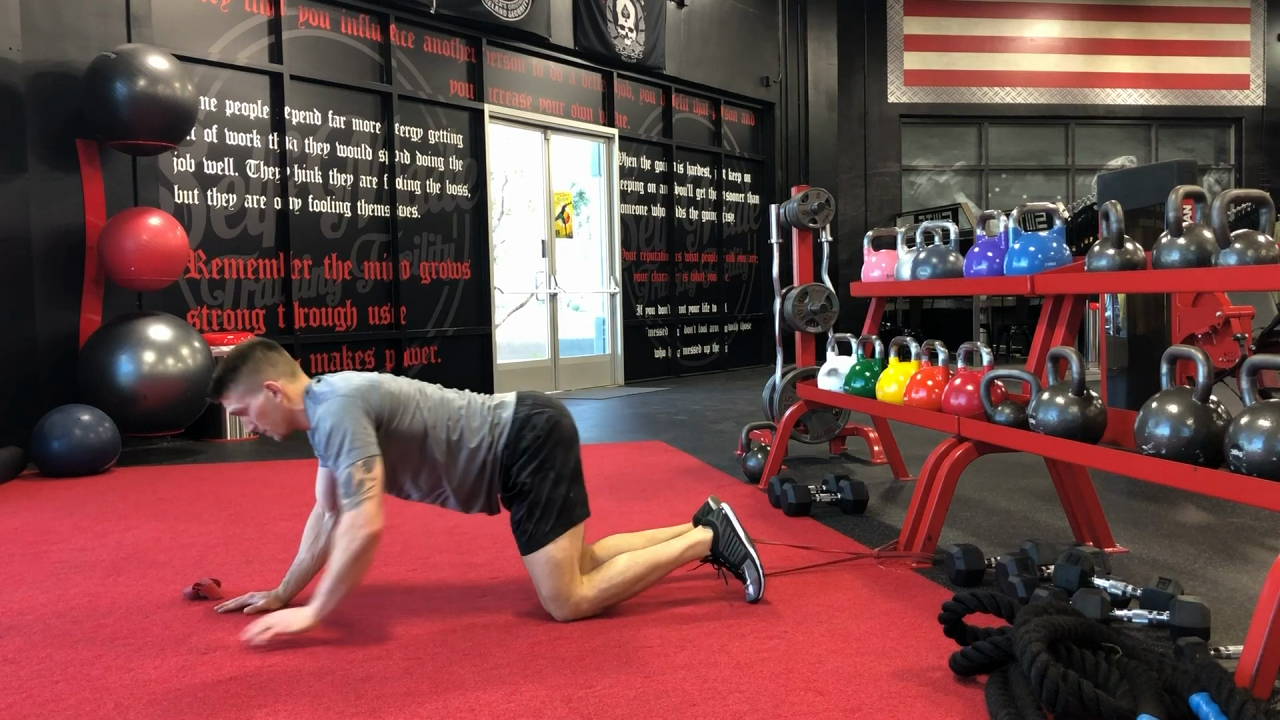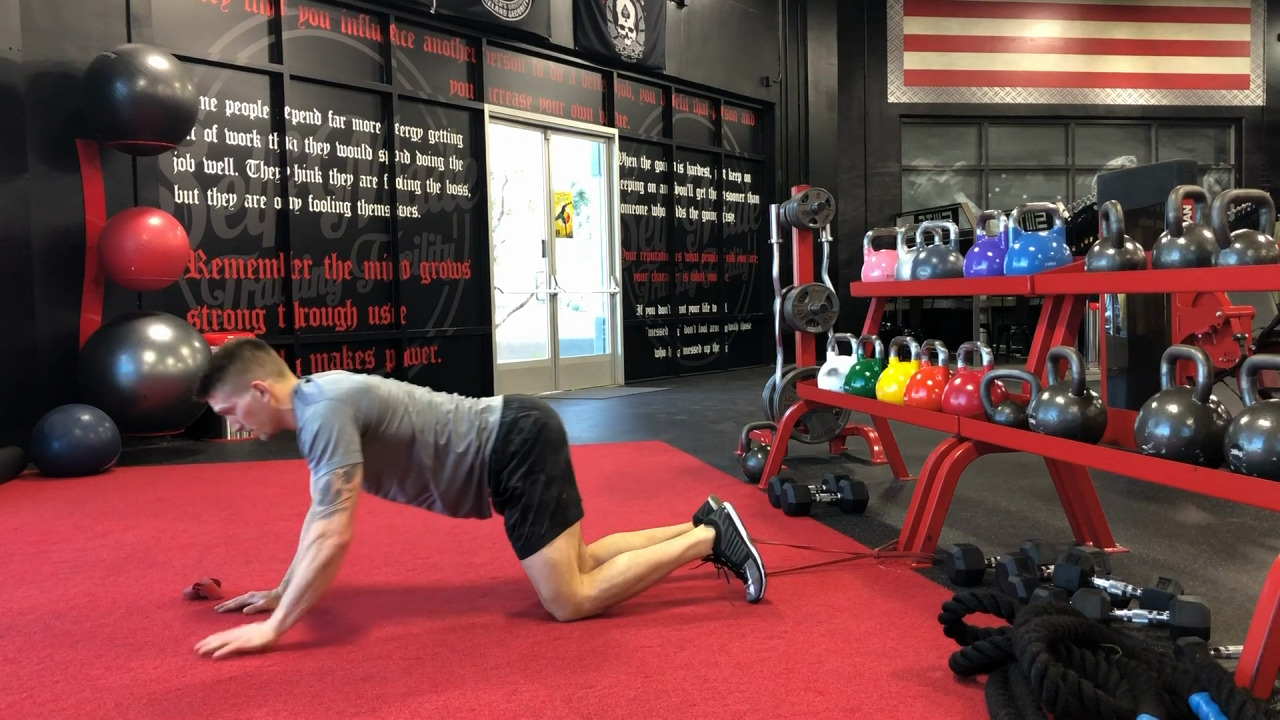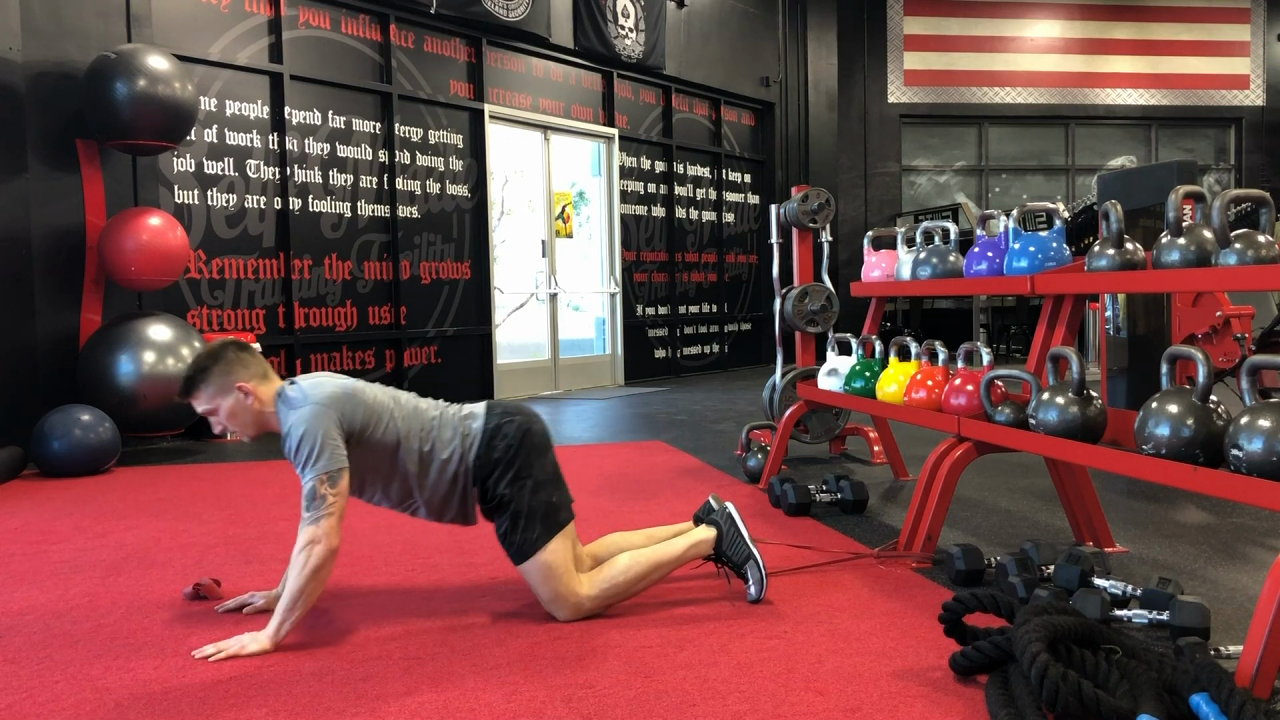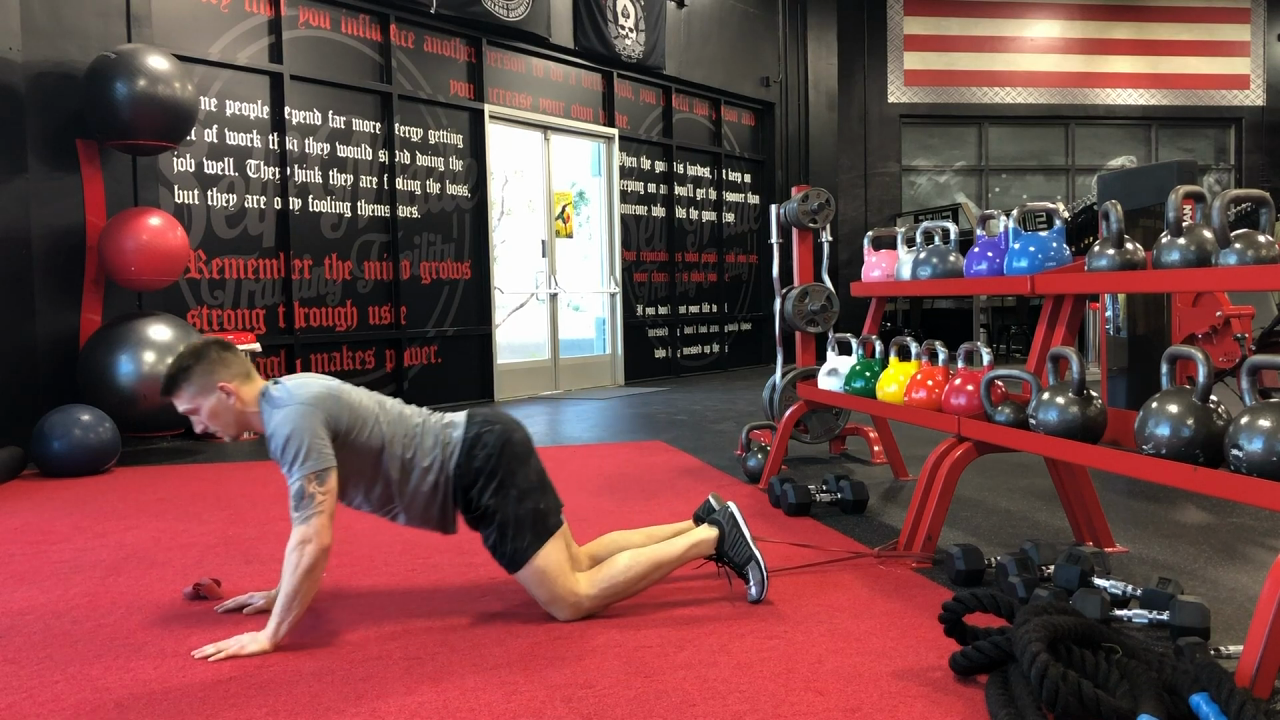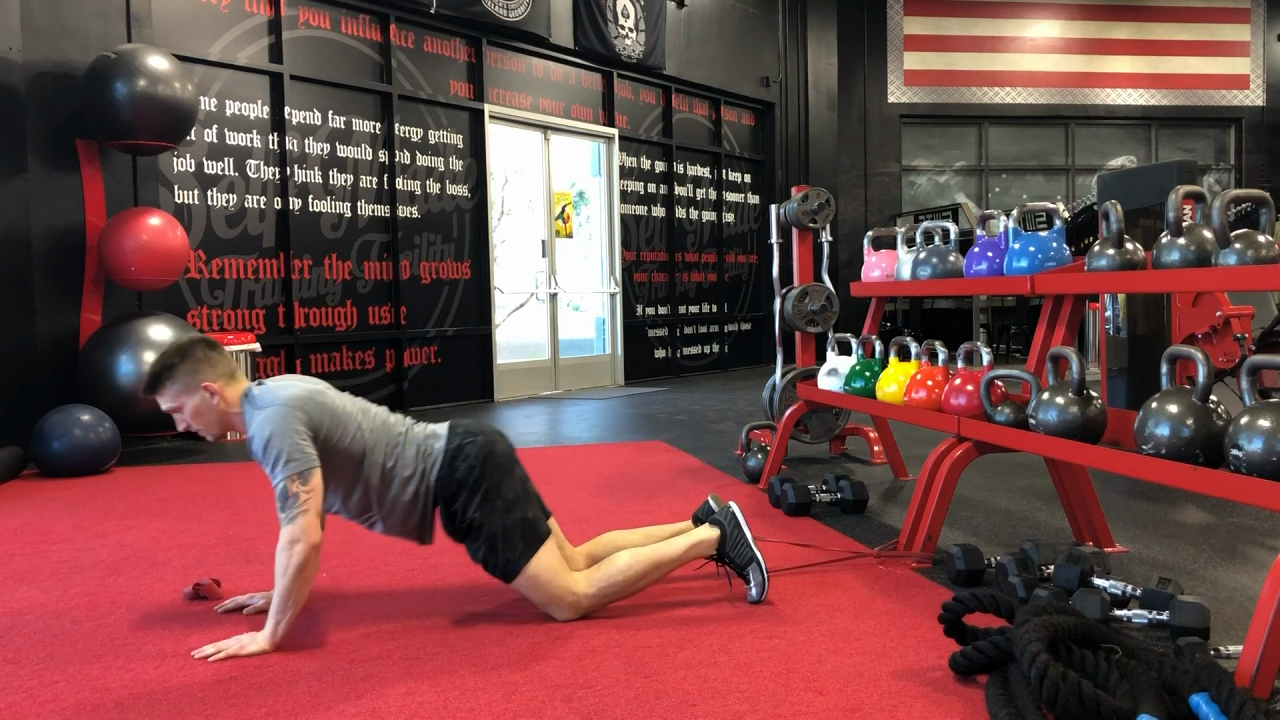
dt=0.1s
person 1, frame 1
left shoulder: (336, 410)
right shoulder: (329, 402)
left elbow: (364, 526)
right elbow: (326, 512)
left wrist: (313, 612)
right wrist: (284, 590)
left hip: (528, 440)
right hip: (527, 435)
left knee: (570, 602)
right knee: (578, 569)
left ankle: (708, 541)
right ankle: (702, 527)
person 1, frame 2
left shoulder: (323, 413)
right shoulder: (318, 401)
left elbow: (332, 537)
right elbow: (320, 514)
left wrist: (275, 626)
right wrist: (279, 594)
left hip: (516, 445)
right hip: (516, 437)
left knee: (569, 601)
right knee: (575, 570)
left ankle: (708, 539)
right ankle: (702, 527)
person 1, frame 3
left shoulder: (306, 418)
right shoulder: (304, 397)
left elbow: (321, 542)
right elbow: (316, 517)
left wrist: (273, 633)
right wrist: (283, 592)
left hip: (500, 451)
right hip: (497, 444)
left knee: (573, 600)
right knee: (577, 566)
left ankle: (712, 539)
right ankle: (703, 525)
person 1, frame 4
left shoulder: (291, 417)
right shoulder: (290, 397)
left elbow: (313, 541)
right elbow: (310, 518)
left wrist: (270, 635)
right wrist: (279, 594)
left hip: (483, 462)
right hip: (484, 448)
left knee: (570, 600)
right knee: (575, 564)
left ankle: (711, 539)
right ankle: (703, 525)
person 1, frame 5
left shoulder: (270, 420)
right shoulder: (277, 396)
left elbow: (304, 537)
right elbow: (315, 507)
left wrist: (273, 633)
right wrist: (282, 591)
left hip: (463, 472)
right hip: (461, 462)
left knee: (572, 598)
right knee: (573, 564)
left ankle: (713, 539)
right ankle: (703, 524)
